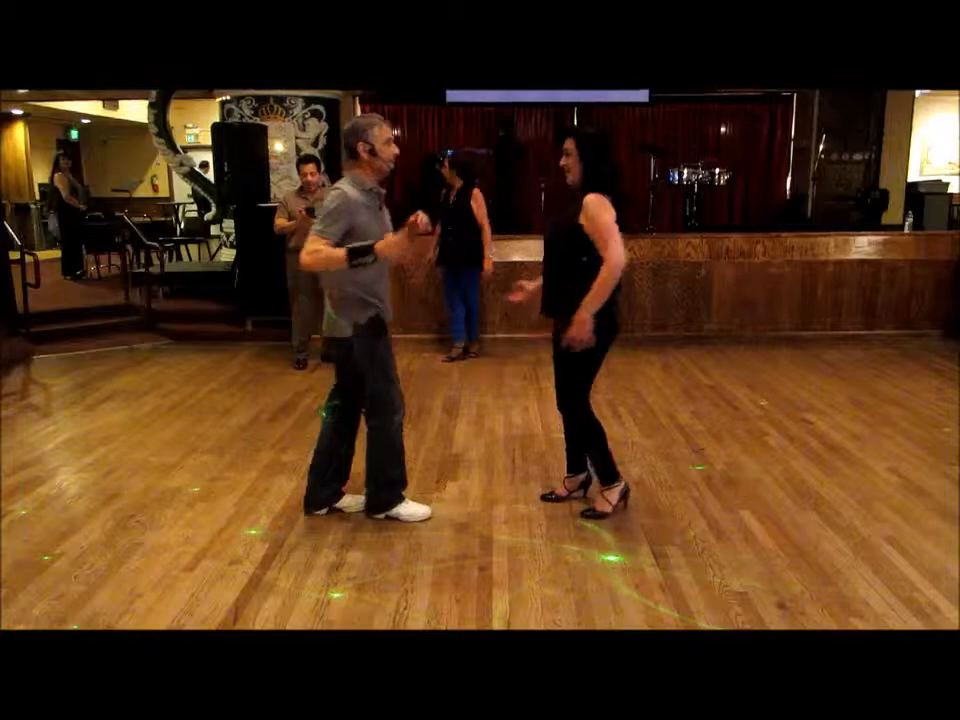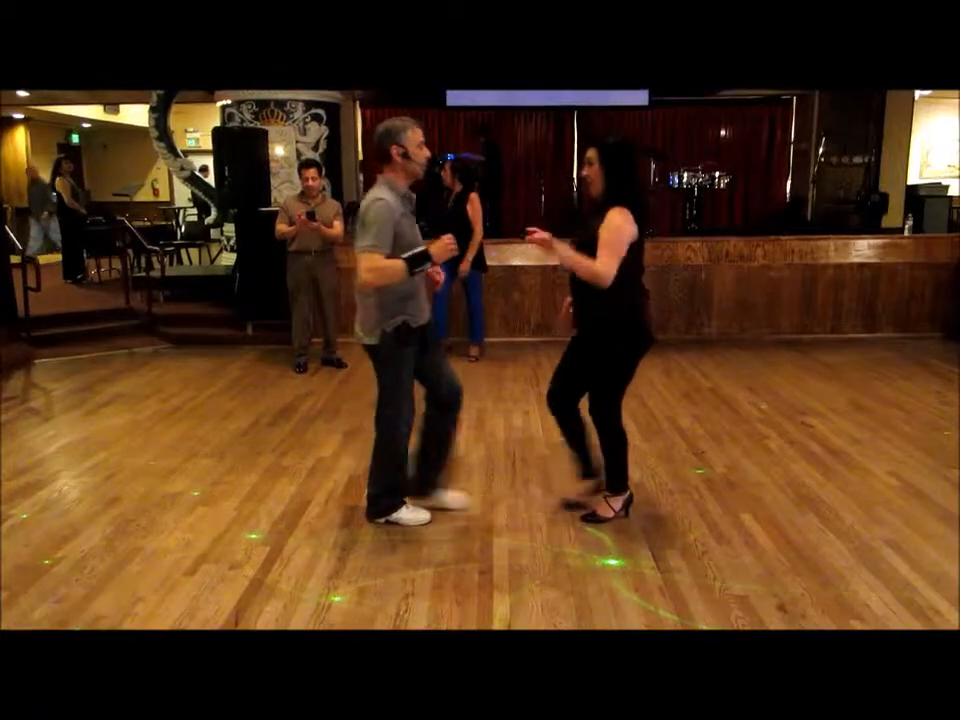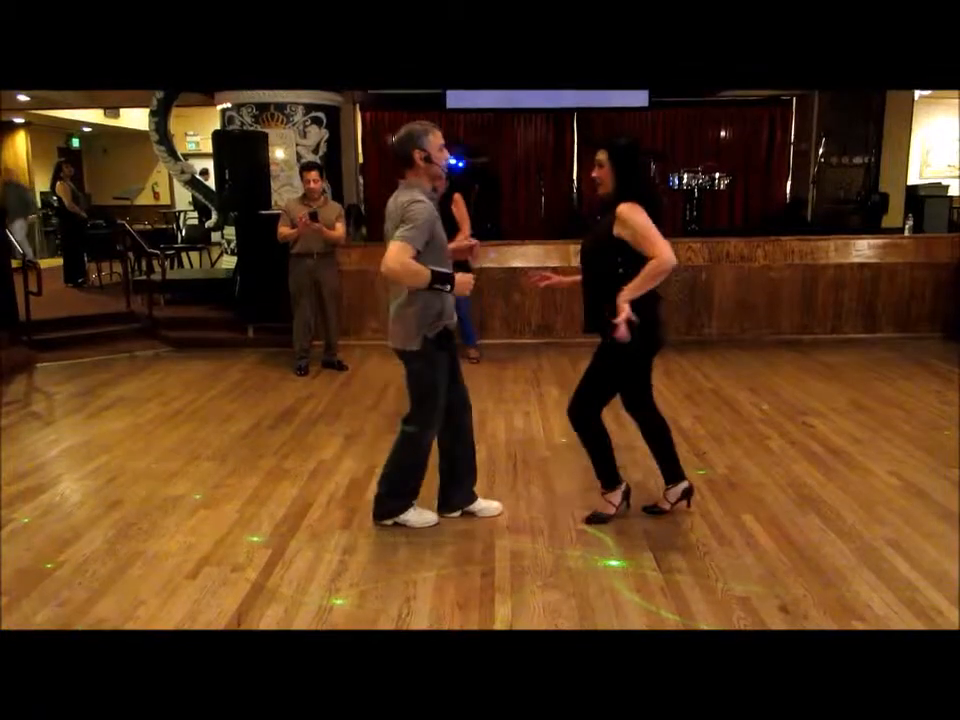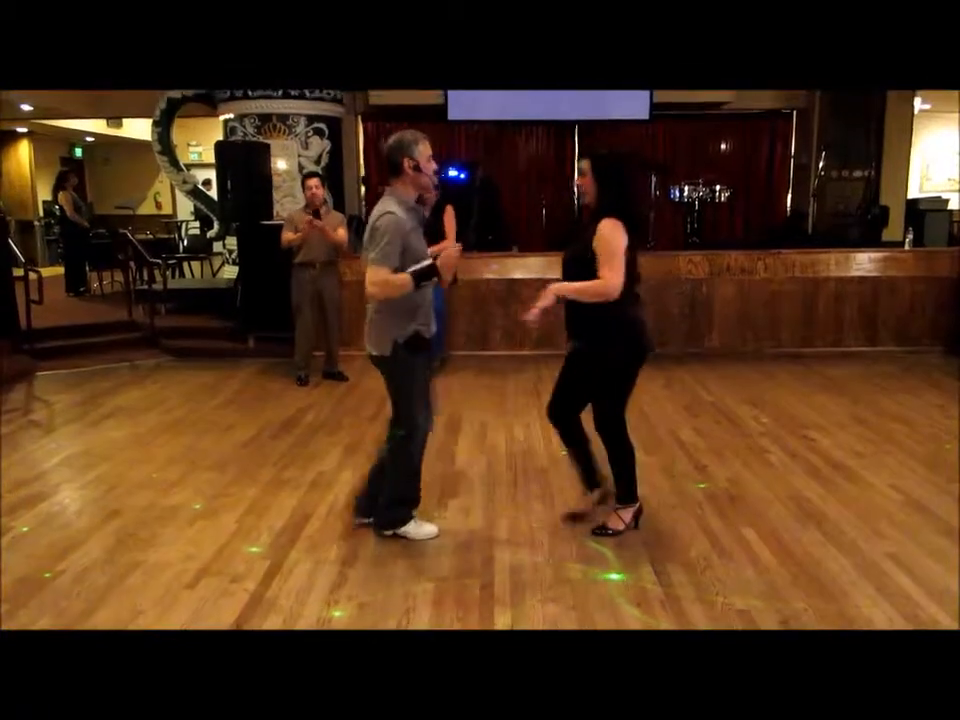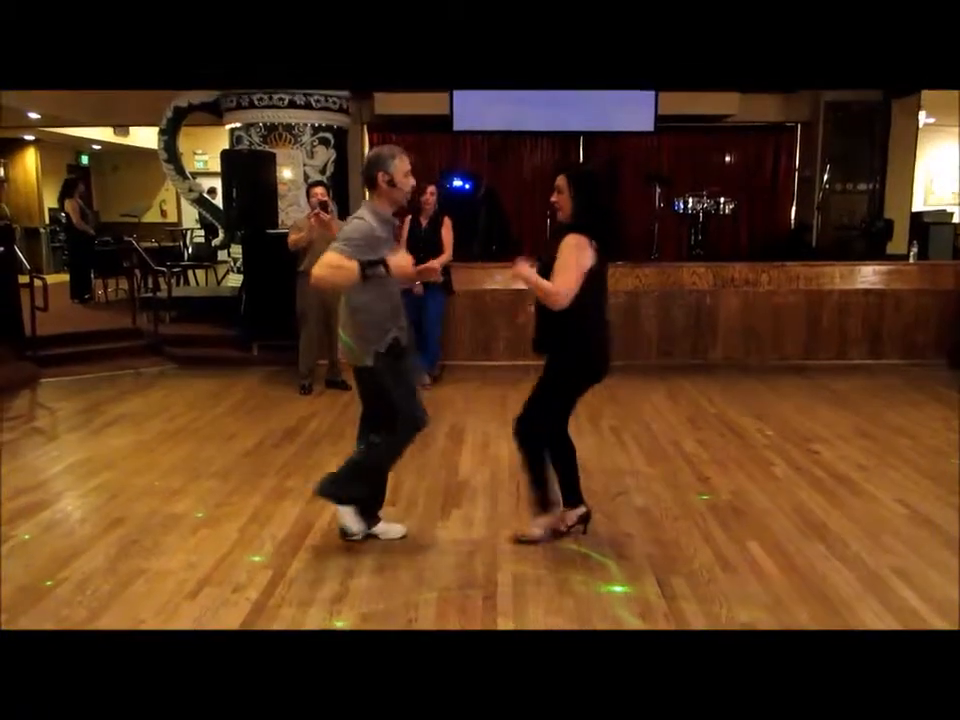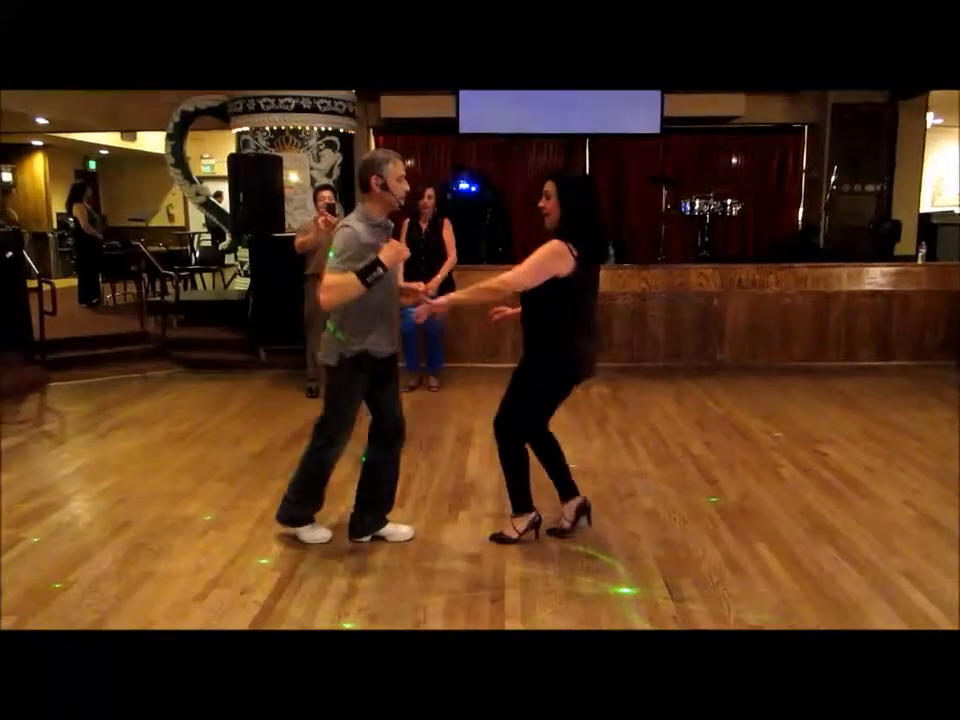
dt=0.4s
person 1, frame 1
left shoulder: (372, 195)
right shoulder: (343, 198)
right elbow: (310, 257)
left wrist: (407, 234)
right wrist: (375, 250)
left hip: (364, 318)
right hip: (357, 321)
left knee: (345, 407)
right knee: (386, 406)
left ankle: (322, 496)
right ankle: (384, 499)
person 1, frame 2
left shoulder: (399, 198)
right shoulder: (382, 204)
right elbow: (368, 273)
left wrist: (425, 268)
right wrist: (427, 257)
left hip: (412, 322)
right hip: (388, 328)
left knee: (446, 393)
right knee: (396, 413)
left ankle: (424, 483)
right ankle: (386, 504)
person 1, frame 3
left shoulder: (408, 200)
right shoulder: (419, 207)
right elbow: (392, 265)
left wrist: (452, 251)
right wrist: (448, 281)
left hip: (434, 328)
right hip: (421, 332)
left knee: (456, 409)
right knee: (424, 419)
left ankle: (458, 497)
right ankle: (392, 505)
person 1, frame 4
left shoulder: (406, 211)
right shoulder: (392, 218)
right elbow: (376, 286)
left wrist: (434, 269)
right wrist: (434, 270)
left hip: (409, 335)
right hip: (398, 338)
left knee: (411, 422)
right knee: (412, 425)
left ankle: (374, 503)
right ankle: (393, 516)
person 1, frame 5
left shoulder: (386, 223)
right shoulder: (362, 227)
right elbow: (322, 273)
left wrist: (416, 274)
right wrist: (383, 265)
left hip: (384, 342)
right hip: (373, 345)
left knee: (380, 427)
right knee: (411, 419)
left ankle: (362, 515)
right ankle: (342, 490)
person 1, frame 6
left shoulder: (383, 227)
right shoulder: (352, 233)
right elbow: (329, 296)
left wrist: (401, 291)
right wrist: (380, 264)
left hip: (381, 351)
right hip: (350, 353)
left knee: (390, 430)
right knee: (333, 435)
left ankle: (370, 521)
right ankle: (296, 513)
person 2, frame 1
left shoulder: (594, 202)
right shoulder: (580, 204)
left elbow: (615, 259)
left wrist: (586, 312)
right wrist: (536, 286)
left hip: (587, 322)
right hip: (570, 319)
left knee: (575, 401)
right knee: (567, 399)
left ankle: (613, 485)
right ankle: (577, 476)
person 2, frame 2
left shoulder: (618, 216)
right shoulder: (601, 213)
left elbow: (603, 274)
left wrist: (556, 248)
right wrist: (578, 298)
left hip: (621, 333)
right hip: (596, 330)
left knee: (604, 410)
right knee: (559, 398)
left ankle: (617, 493)
right ankle: (590, 476)
person 2, frame 3
left shoulder: (628, 212)
right shoulder: (613, 215)
left elbow: (666, 259)
left wrist: (626, 297)
right wrist: (565, 281)
left hip: (630, 333)
right hip: (628, 331)
left knee: (581, 408)
right knee: (641, 406)
left ankle: (614, 490)
right ankle: (676, 484)
person 2, frame 4
left shoulder: (611, 227)
right shoulder: (598, 225)
left elbow: (611, 287)
left wrist: (558, 288)
right wrist: (556, 295)
left hip: (617, 343)
right hip: (592, 340)
left knee: (608, 422)
right knee: (560, 410)
left ankle: (628, 505)
right ankle: (595, 487)
person 2, frame 5
left shoulder: (577, 242)
right shoulder: (586, 240)
left elbow: (558, 298)
left wrist: (527, 275)
right wrist: (532, 276)
left hip: (576, 355)
right hip: (576, 351)
left knee: (529, 427)
right knee: (552, 426)
left ankle: (547, 511)
right ankle: (574, 507)
person 2, frame 6
left shoulder: (559, 249)
right shoulder: (580, 249)
left elbow: (503, 284)
left wrist: (446, 300)
right wrist: (519, 311)
left hip: (552, 356)
right hip: (567, 353)
left knee: (508, 427)
right knee: (532, 427)
left ankle: (524, 515)
right ankle: (572, 501)
person 3, frame 1
right shoulder: (288, 199)
right elbow: (278, 226)
right wrist: (297, 222)
right hip: (298, 256)
right knee: (301, 304)
right ankle: (300, 352)
person 3, frame 2
left shoulder: (333, 206)
right shoulder: (289, 204)
left elbow: (339, 236)
right elbow: (279, 232)
left wrist: (320, 229)
right wrist: (296, 228)
left hip: (325, 260)
right hip: (298, 260)
left knee: (329, 307)
right knee: (301, 309)
left ankle: (330, 353)
right ankle: (300, 356)
person 3, frame 3
left shoulder: (335, 208)
right shoulder: (291, 207)
left elbow: (341, 238)
right elbow: (281, 236)
left wrist: (323, 231)
right wrist: (298, 230)
left hip: (327, 262)
right hip: (301, 263)
left knee: (330, 310)
right knee: (303, 312)
left ankle: (331, 356)
right ankle: (302, 359)
person 3, frame 4
left shoulder: (337, 217)
right shoulder: (294, 216)
left elbow: (343, 243)
right elbow: (285, 242)
left wrist: (325, 230)
right wrist: (304, 233)
left hip: (329, 271)
right hip: (303, 272)
left knee: (332, 320)
right knee: (304, 321)
left ankle: (331, 367)
right ankle: (302, 369)
person 3, frame 5
left shoulder: (340, 225)
right shoulder: (300, 225)
right elbow: (292, 245)
left wrist: (329, 227)
right wrist: (311, 227)
right hip: (309, 280)
left knee: (336, 329)
right knee: (309, 330)
left ankle: (334, 376)
right ankle: (306, 378)
person 3, frame 6
right shoulder: (307, 227)
right elbow: (299, 247)
left wrist: (335, 229)
right wrist: (318, 230)
right hip: (316, 283)
right knee: (316, 332)
right ankle: (313, 381)
person 4, frame 1
left shoulder: (473, 193)
right shoulder: (446, 193)
left elbow: (485, 227)
left wrist: (487, 257)
right wrist: (433, 249)
left hip: (469, 256)
right hip: (449, 255)
left knee: (469, 298)
right knee: (453, 300)
left ankle: (472, 341)
right ankle: (459, 344)
person 4, frame 2
left shoulder: (471, 197)
right shoulder: (449, 196)
left elbow: (478, 232)
left wrist: (467, 260)
left hip: (468, 258)
right hip: (449, 257)
left knee: (473, 301)
right knee: (438, 296)
left ankle: (475, 343)
right ankle: (440, 341)
person 4, frame 3
left shoulder: (454, 198)
left elbow: (465, 231)
left wrist: (451, 248)
left hip: (453, 259)
left knee: (459, 301)
left ankle: (471, 345)
person 4, frame 4
left shoulder: (446, 210)
left elbow: (450, 242)
left wrist: (425, 252)
left knee: (435, 311)
left ankle: (433, 356)
right ankle: (436, 355)
person 4, frame 5
left shoulder: (444, 221)
right shoulder: (409, 220)
left elbow: (448, 254)
left wrist: (426, 269)
left hip: (435, 282)
right hip: (412, 282)
left knee: (431, 326)
right knee: (416, 325)
left ankle: (427, 369)
right ankle: (433, 365)
person 4, frame 6
left shoulder: (443, 223)
right shoulder: (408, 224)
left elbow: (452, 256)
left wrist: (438, 280)
right wrist: (400, 281)
left hip: (436, 285)
right hip: (412, 284)
left knee: (434, 329)
right knee: (407, 328)
left ankle: (433, 373)
right ankle: (414, 373)
